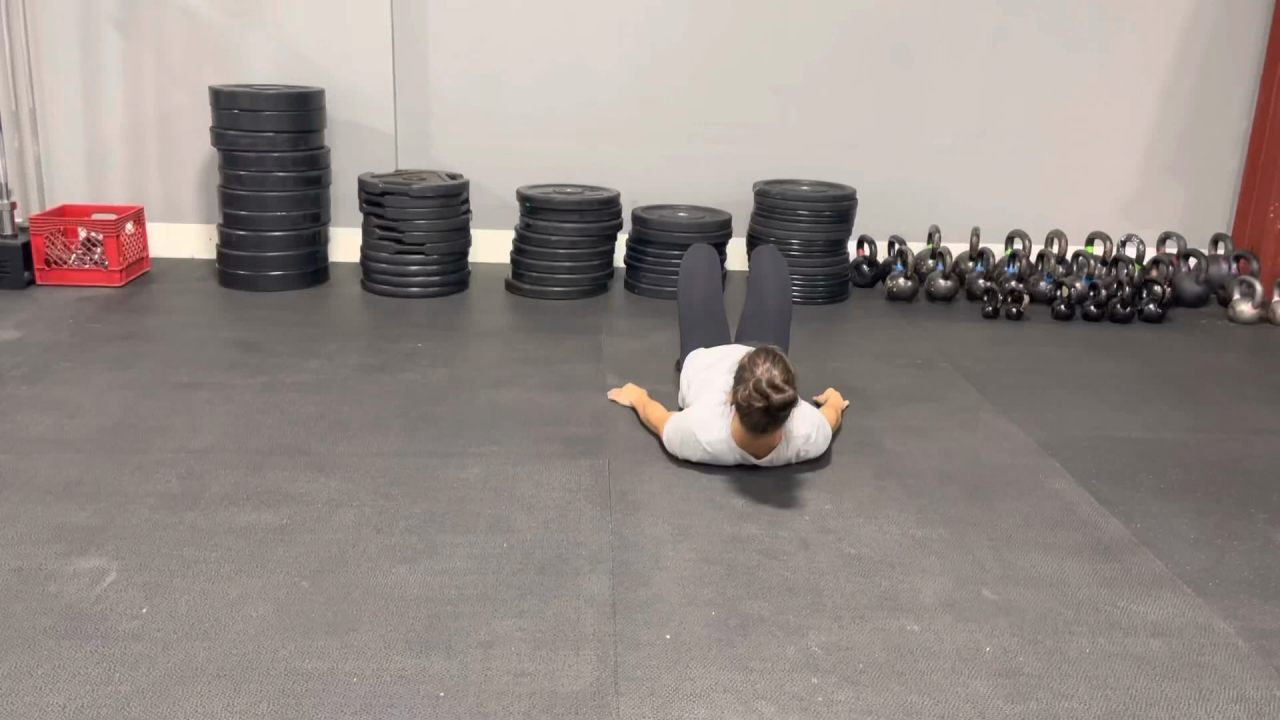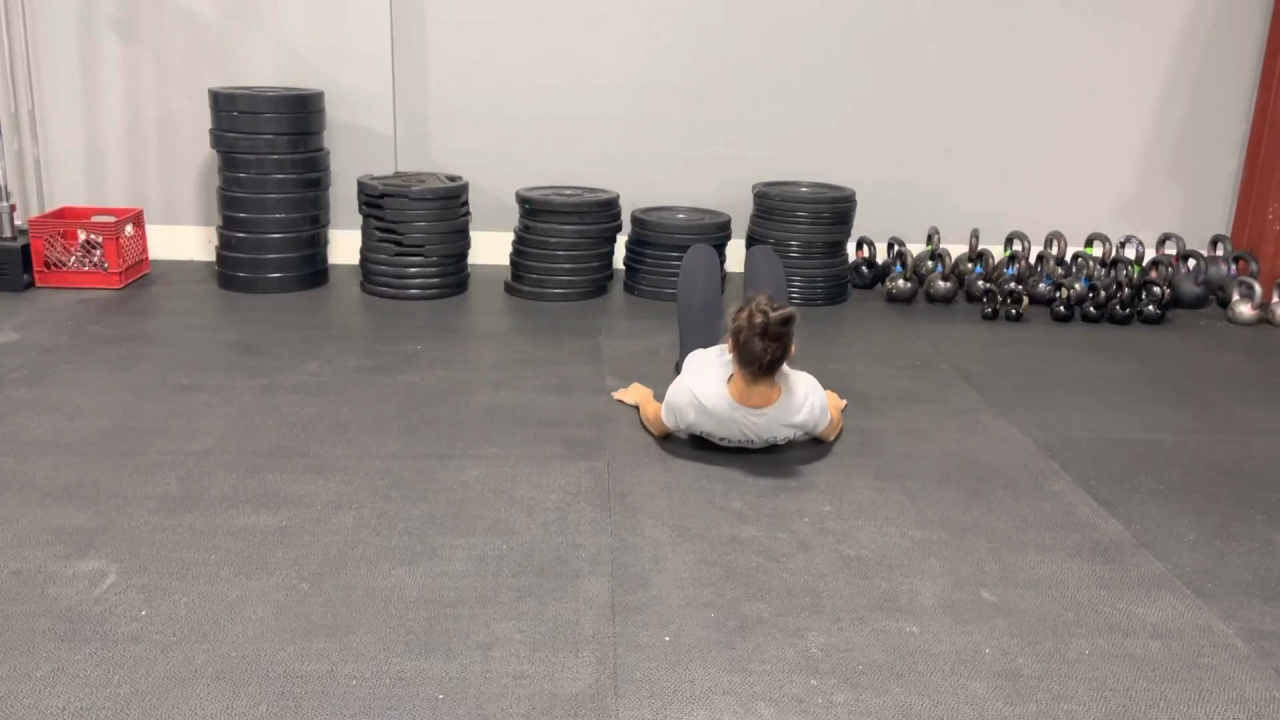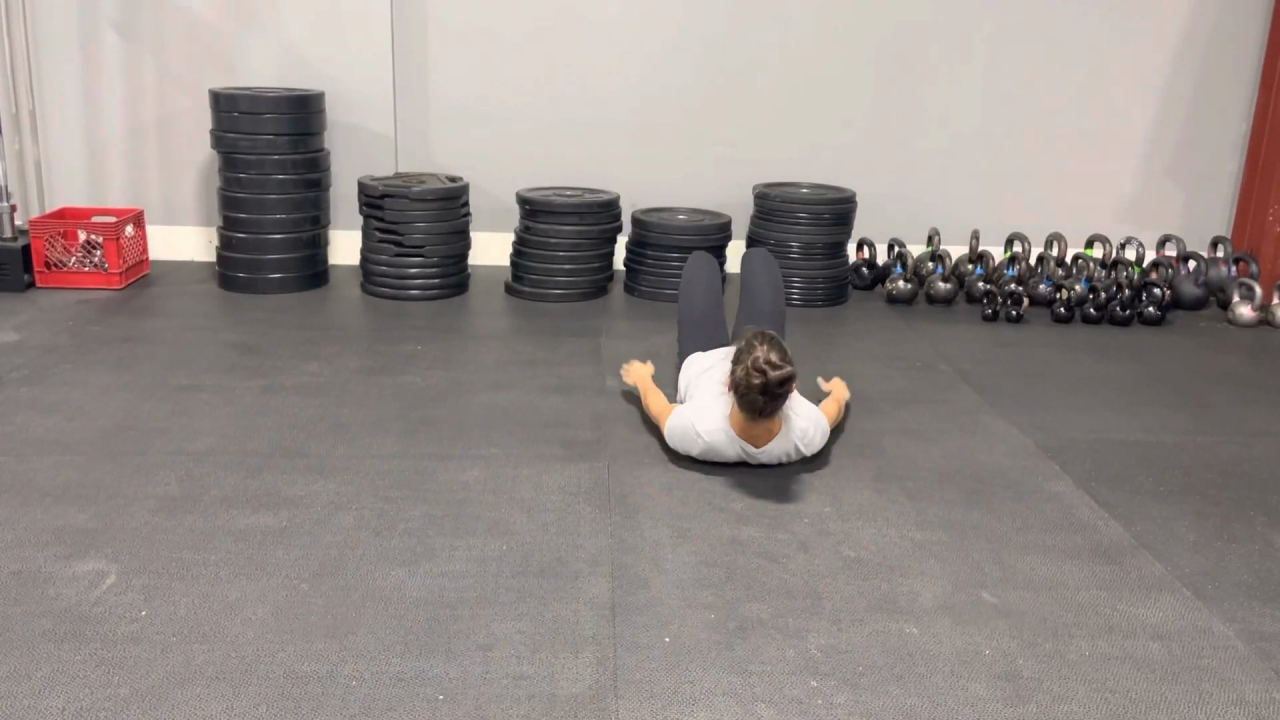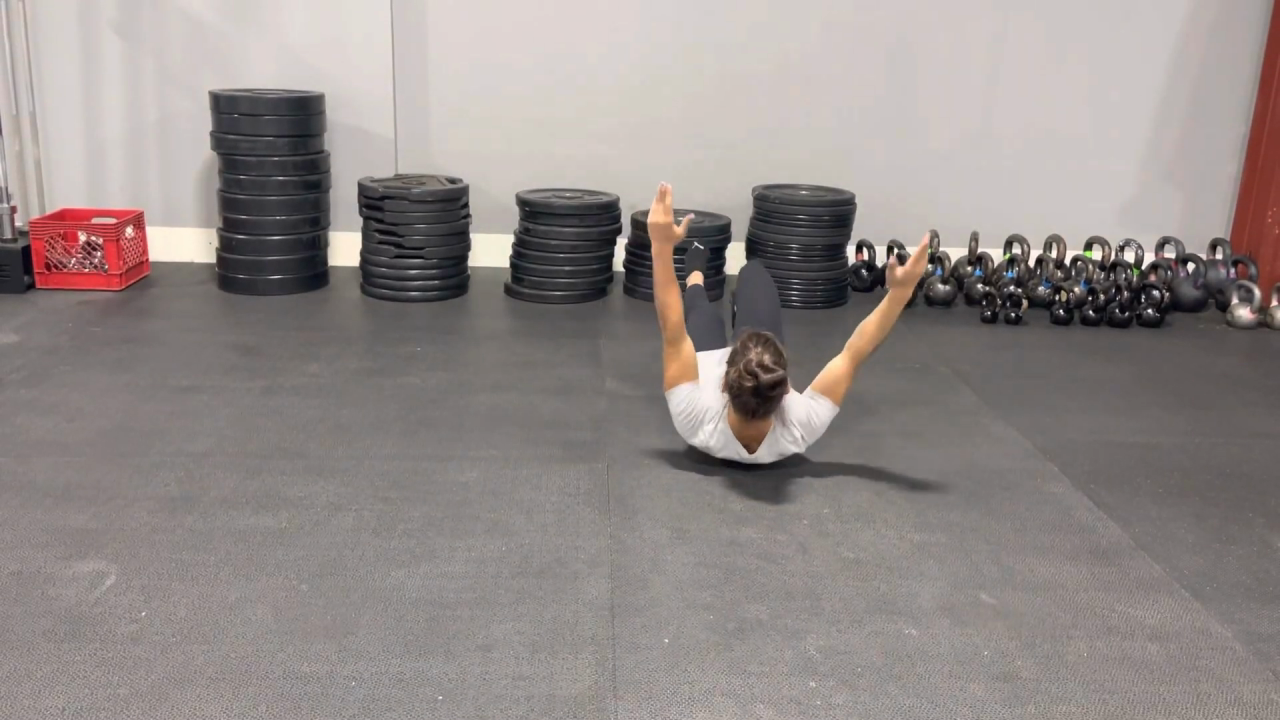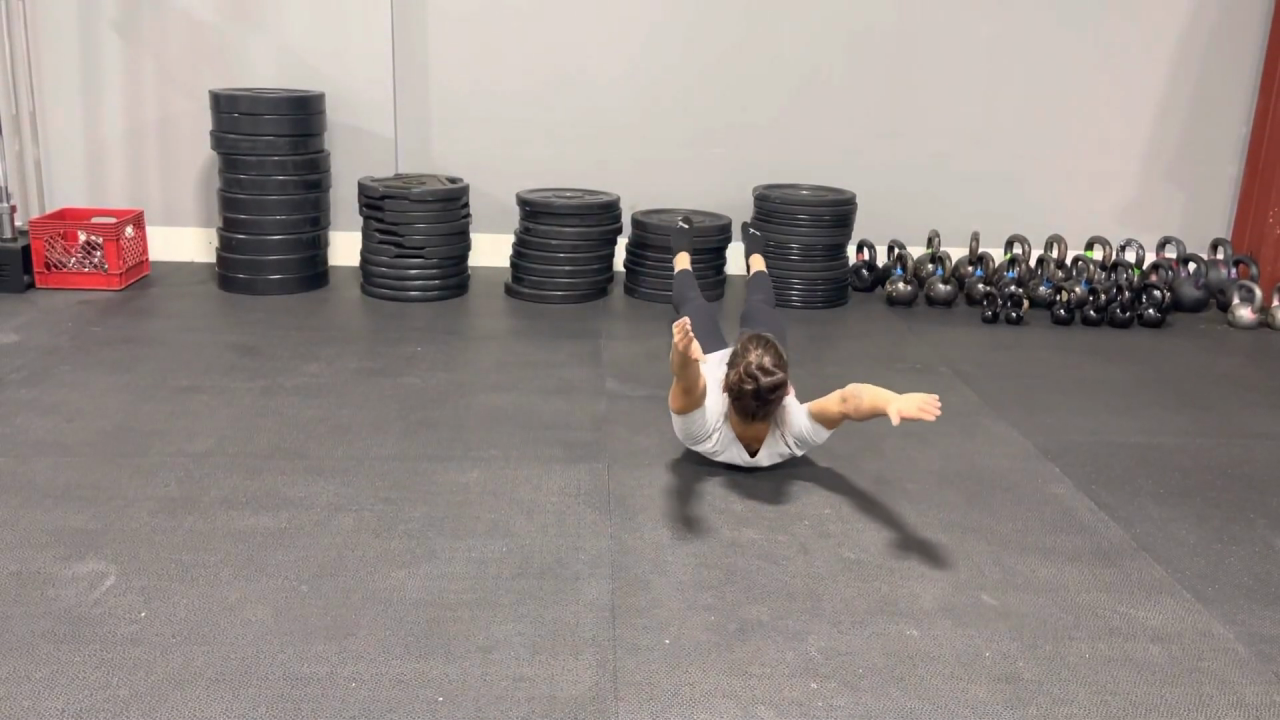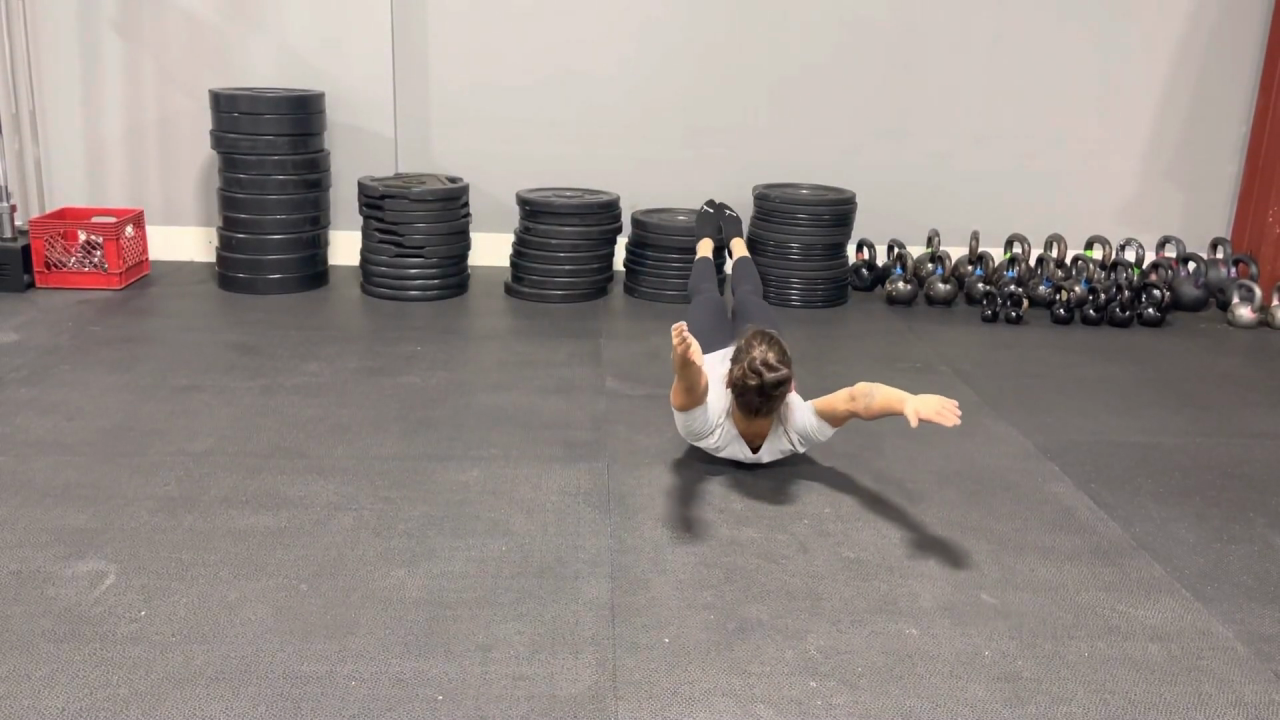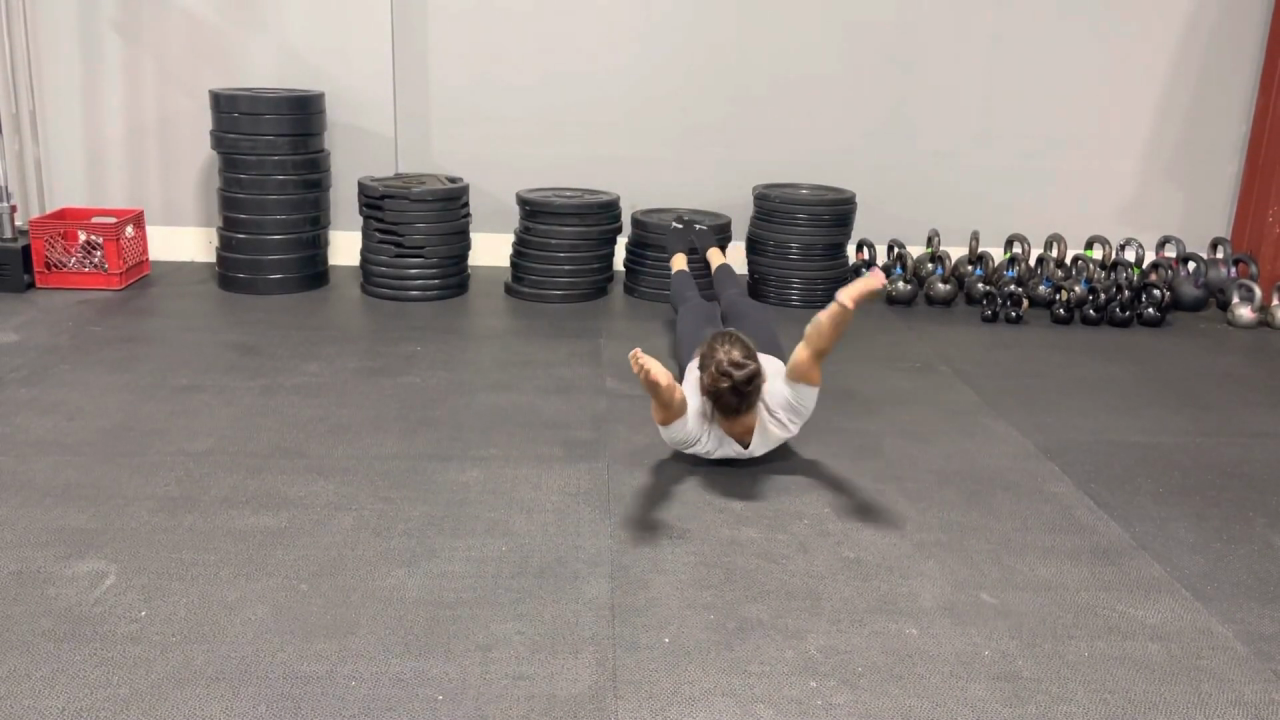
dt=0.7s
person 1, frame 1
left shoulder: (698, 435)
right shoulder: (808, 439)
left elbow: (658, 419)
left wrist: (637, 398)
right wrist: (834, 401)
left knee: (701, 254)
right knee: (767, 255)
person 1, frame 2
left shoulder: (692, 392)
right shoulder: (807, 397)
left elbow: (657, 427)
right elbow: (830, 431)
left wrist: (641, 397)
right wrist: (832, 404)
left knee: (701, 254)
right knee: (761, 255)
person 1, frame 3
left shoulder: (696, 431)
right shoulder: (805, 434)
left elbow: (657, 406)
right elbow: (832, 411)
left wrist: (643, 381)
right wrist: (839, 393)
left knee: (702, 261)
right knee: (759, 257)
person 1, frame 4
left shoulder: (700, 426)
right shoulder: (797, 430)
left elbow: (673, 339)
right elbow: (853, 355)
left wrist: (662, 247)
right wrist: (900, 291)
left knee: (706, 314)
right knee: (753, 274)
left ankle: (695, 278)
right ankle: (738, 305)
person 1, frame 5
left shoulder: (702, 431)
right shoulder: (793, 434)
left elbow: (687, 383)
right elbow: (847, 401)
left wrist: (683, 357)
right wrist: (894, 401)
left knee: (695, 306)
right knee: (760, 307)
left ankle: (682, 255)
right ankle: (756, 255)
person 1, frame 6
left shoulder: (705, 426)
right shoulder: (794, 430)
left elbow: (689, 382)
right elbow: (855, 399)
left wrist: (684, 358)
right wrist: (909, 401)
left knee: (706, 298)
right knee: (748, 298)
left ankle: (707, 240)
right ankle: (735, 239)
person 1, frame 7
left shoulder: (691, 434)
right shoulder: (784, 417)
right elbow: (813, 349)
right wrist: (844, 304)
left knee: (691, 306)
right knee: (738, 303)
left ankle: (678, 255)
right ankle: (710, 250)
